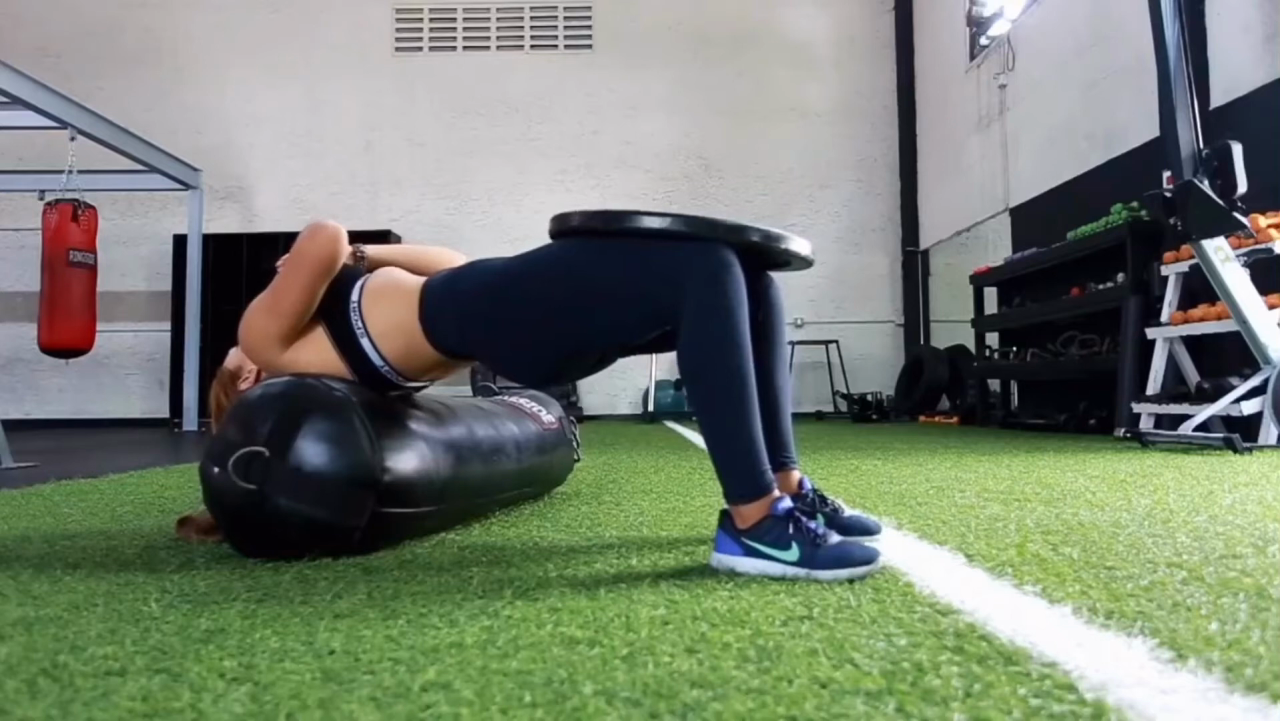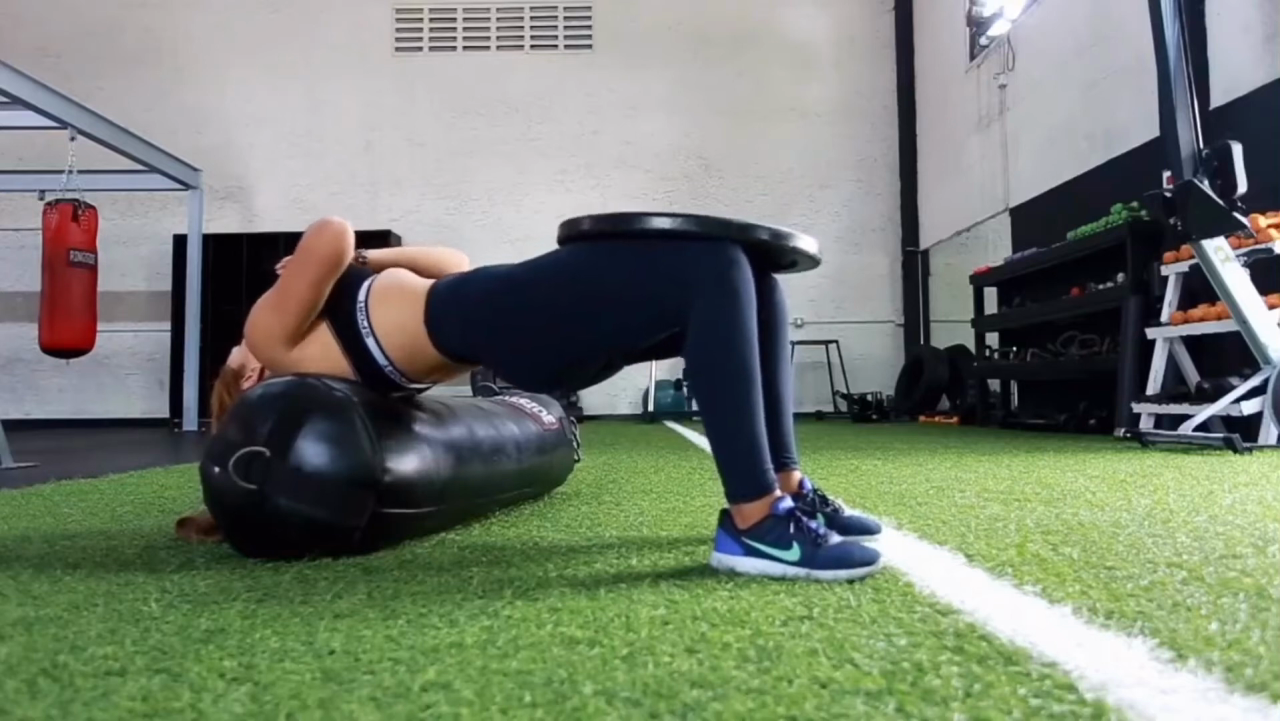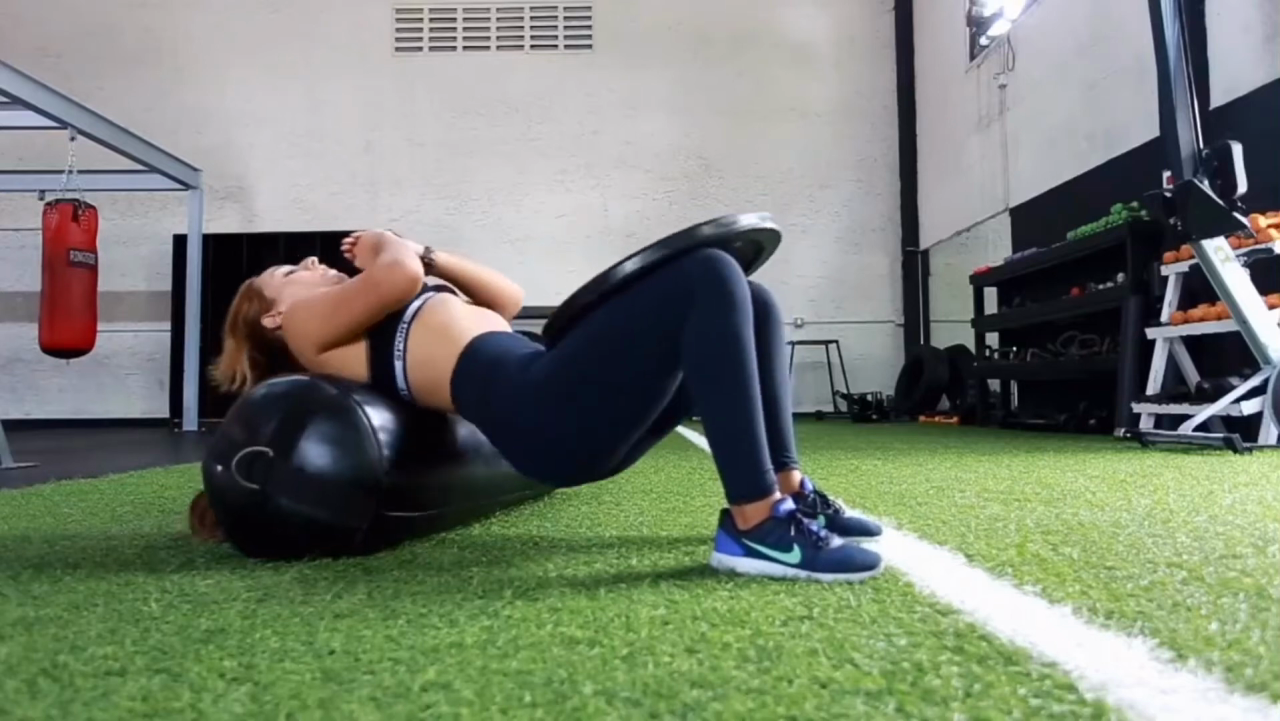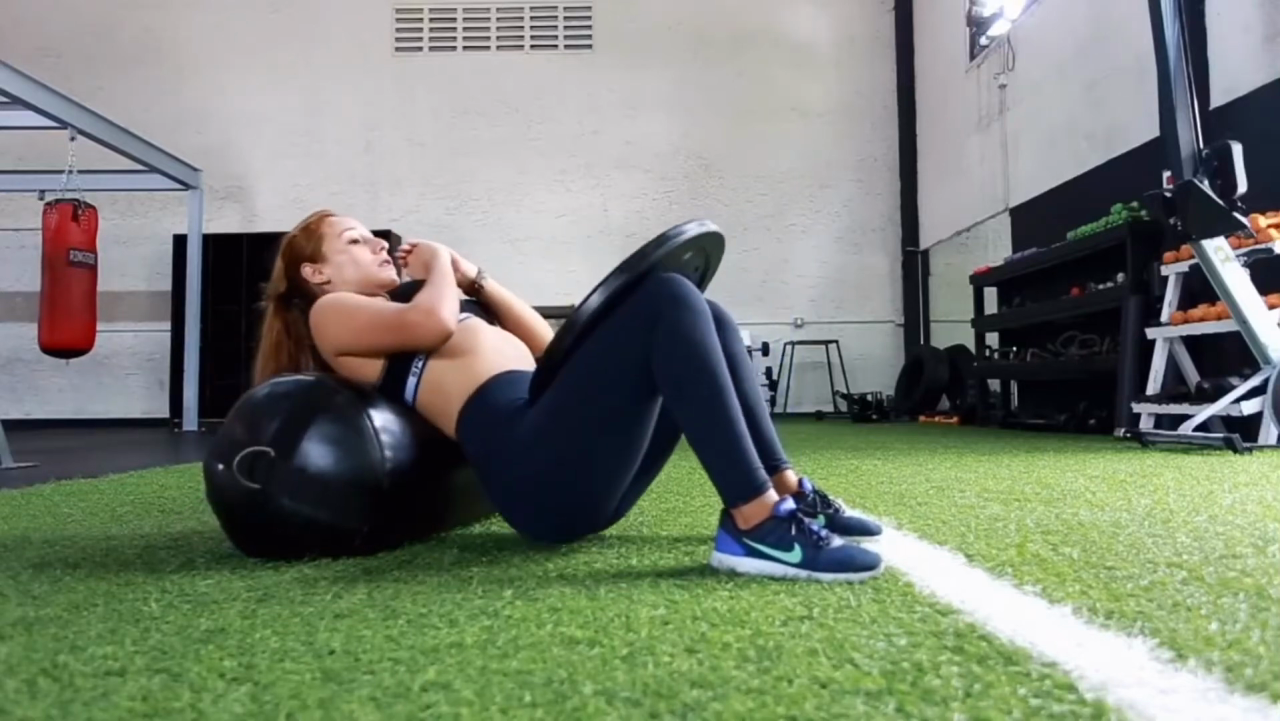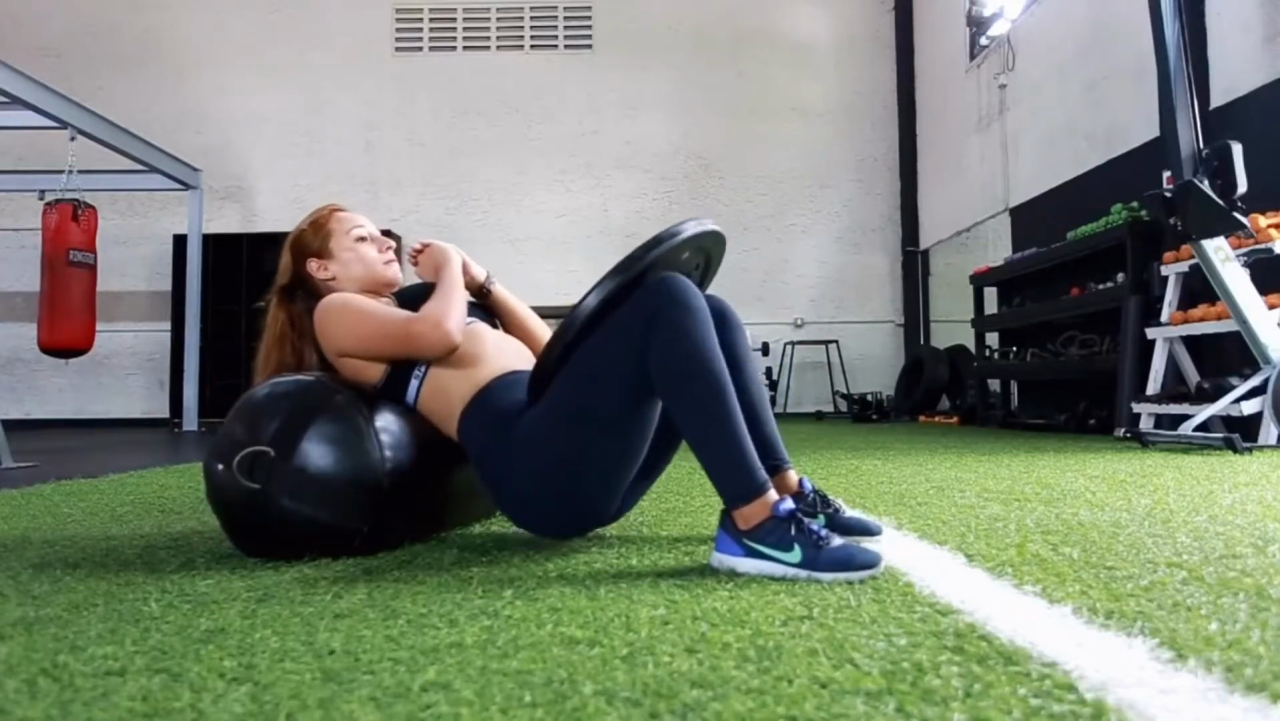
dt=0.4s
person 1, frame 1
left shoulder: (367, 344)
right shoulder: (268, 335)
left elbow: (448, 261)
right elbow: (323, 239)
left wrist: (362, 256)
right wrist: (346, 258)
left hip: (539, 322)
right hip: (506, 314)
left knee: (745, 279)
right knee: (705, 267)
left ankle: (785, 489)
right ankle: (755, 524)
person 1, frame 2
left shoulder: (385, 341)
right shoulder: (274, 335)
left elbow: (453, 265)
right elbow: (331, 236)
left wrist: (365, 259)
right wrist: (345, 257)
left hip: (526, 317)
right hip: (517, 321)
left knee: (747, 285)
right knee: (715, 269)
left ankle: (786, 490)
right ankle: (756, 525)
person 1, frame 3
left shoulder: (373, 319)
right shoulder: (307, 326)
left elbow: (506, 298)
right elbow: (398, 277)
left wrist: (425, 254)
right wrist: (392, 252)
left hip: (568, 404)
right hip: (544, 414)
left knee: (750, 303)
right knee: (710, 276)
left ankle: (788, 493)
right ankle: (756, 528)
person 1, frame 4
left shoulder: (397, 317)
right shoulder: (331, 314)
left elbow: (543, 346)
right elbow: (431, 323)
left wrist: (471, 278)
right wrist: (439, 269)
left hip: (583, 469)
right hip: (541, 472)
left knee: (704, 320)
right knee: (668, 299)
left ankle: (788, 491)
right ankle: (758, 527)
person 1, frame 5
left shoulder: (400, 316)
right shoulder: (335, 314)
left elbow: (541, 349)
right elbow: (437, 335)
left wrist: (479, 280)
right wrist: (448, 271)
left hip: (584, 463)
right hip: (542, 460)
left knee: (708, 315)
right knee: (668, 300)
left ankle: (789, 493)
right ankle: (758, 526)
